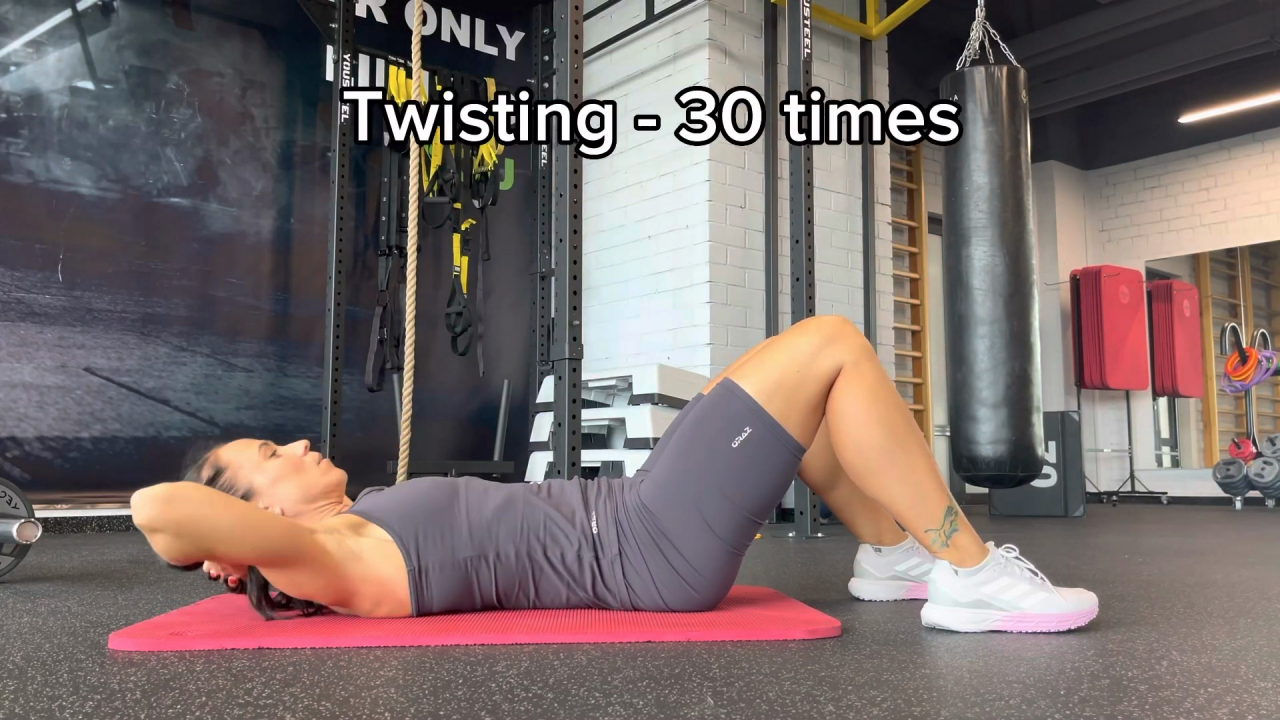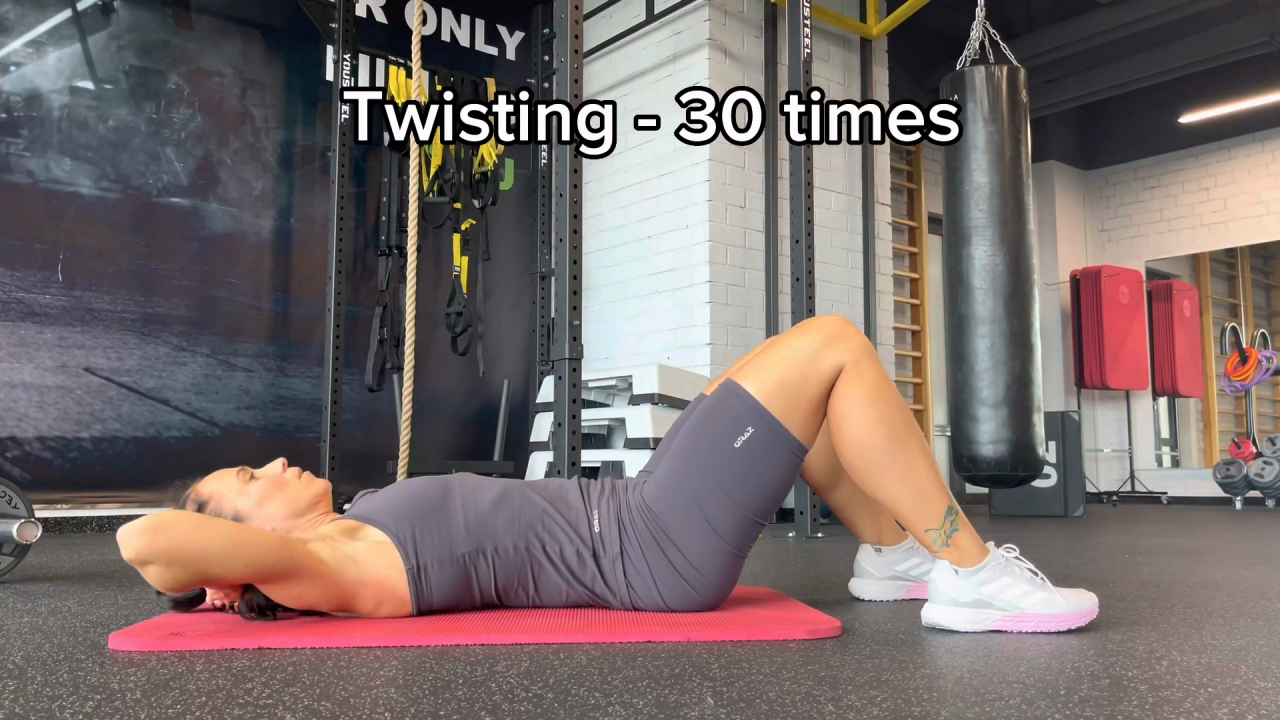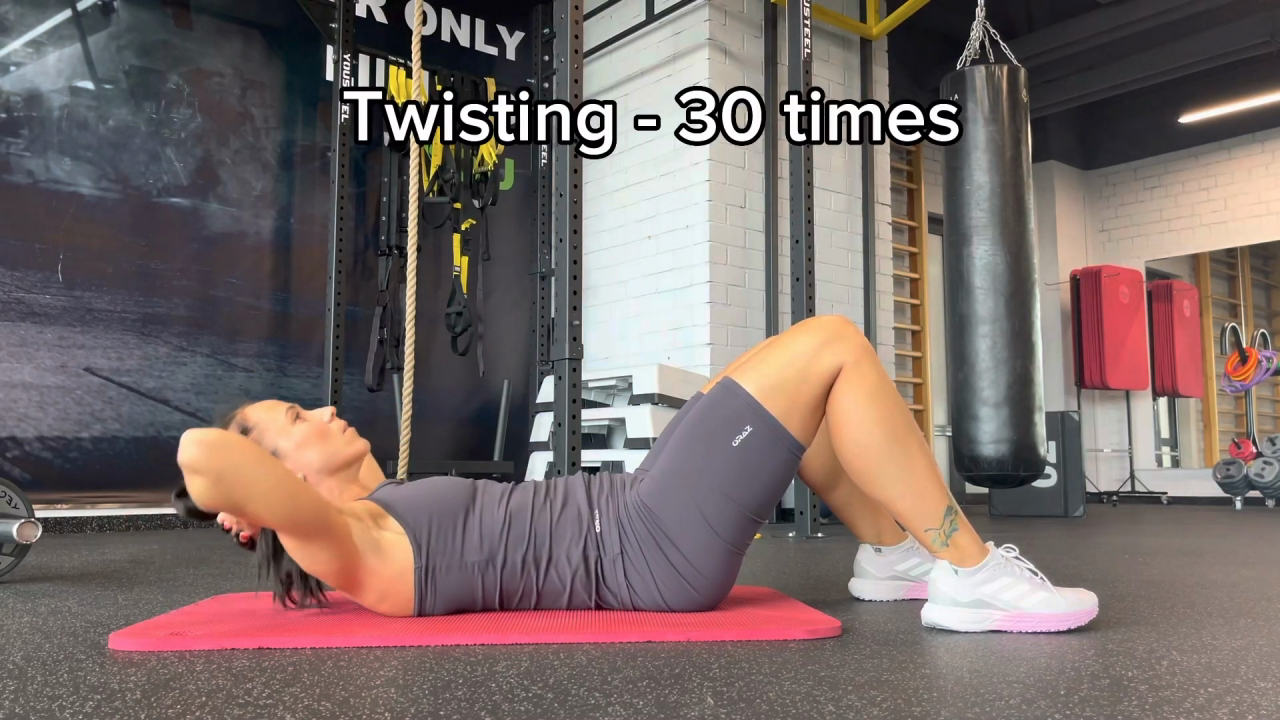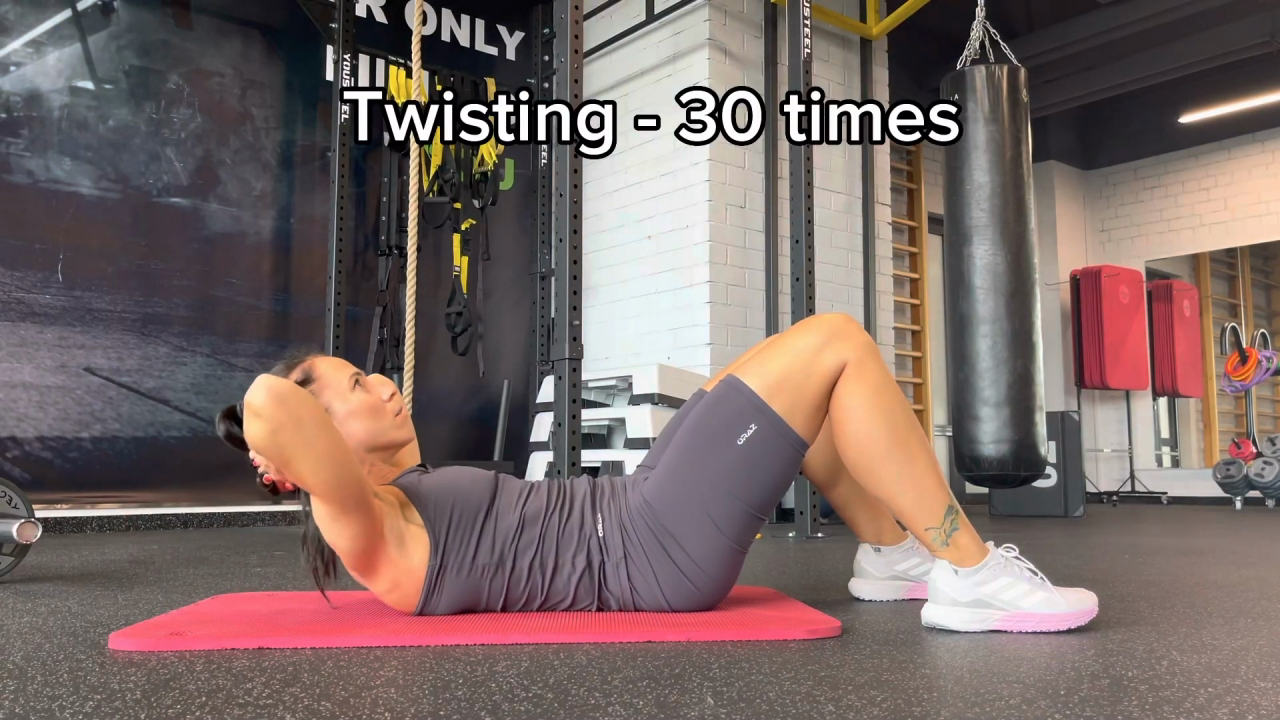
dt=0.4s
person 1, frame 1
left shoulder: (355, 529)
right shoulder: (338, 560)
right elbow: (156, 506)
right wrist: (219, 510)
left hip: (627, 517)
right hip: (653, 553)
left knee: (806, 378)
right knee: (833, 344)
left ankle: (891, 554)
right ankle: (971, 576)
person 1, frame 2
left shoulder: (355, 534)
right shoulder: (340, 569)
right elbow: (144, 541)
right wrist: (204, 542)
left hip: (628, 512)
right hip: (657, 551)
left knee: (802, 378)
right knee: (834, 344)
left ankle: (892, 555)
right ankle: (972, 575)
person 1, frame 3
left shoulder: (377, 521)
right shoulder: (355, 548)
right elbow: (198, 452)
right wrist: (241, 475)
left hip: (633, 519)
right hip: (651, 551)
left knee: (807, 378)
right knee: (834, 345)
left ankle: (891, 553)
right ankle: (971, 576)
person 1, frame 4
left shoulder: (398, 500)
right shoulder: (373, 533)
right elbow: (268, 402)
right wrist: (284, 439)
left hip: (633, 516)
right hip: (656, 554)
left knee: (811, 374)
right knee: (838, 344)
left ankle: (892, 554)
right ankle: (971, 576)
